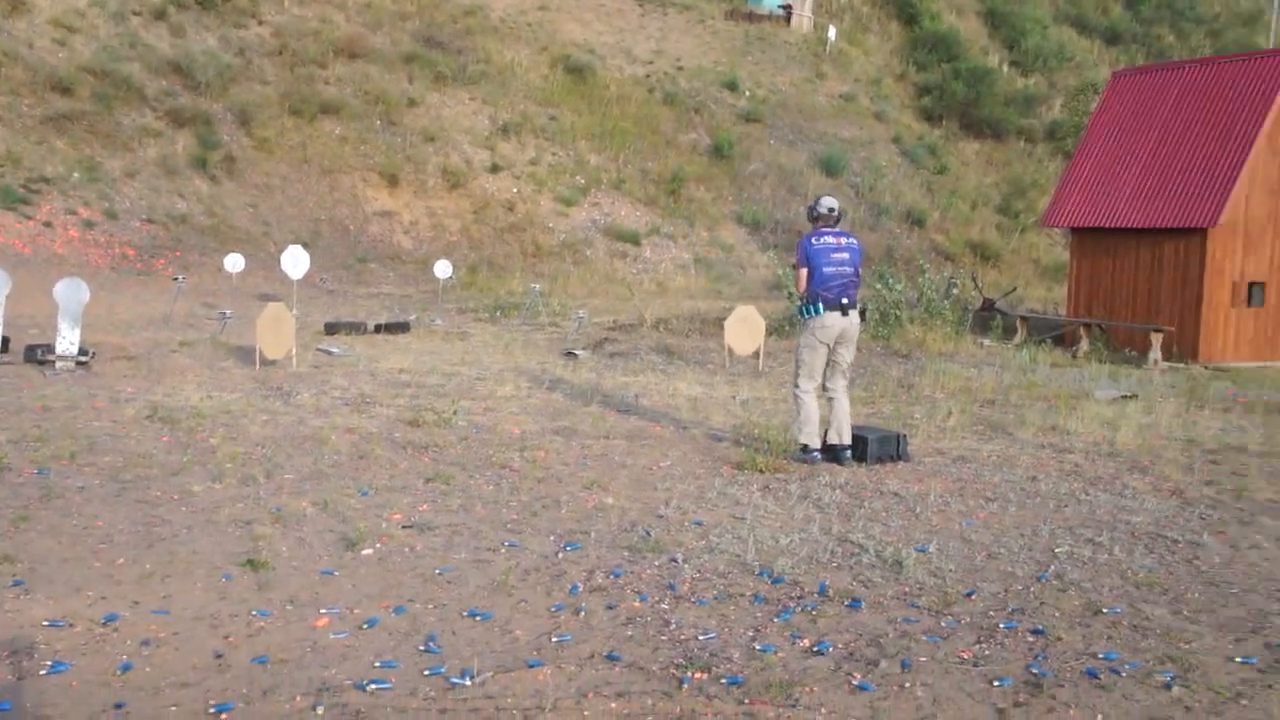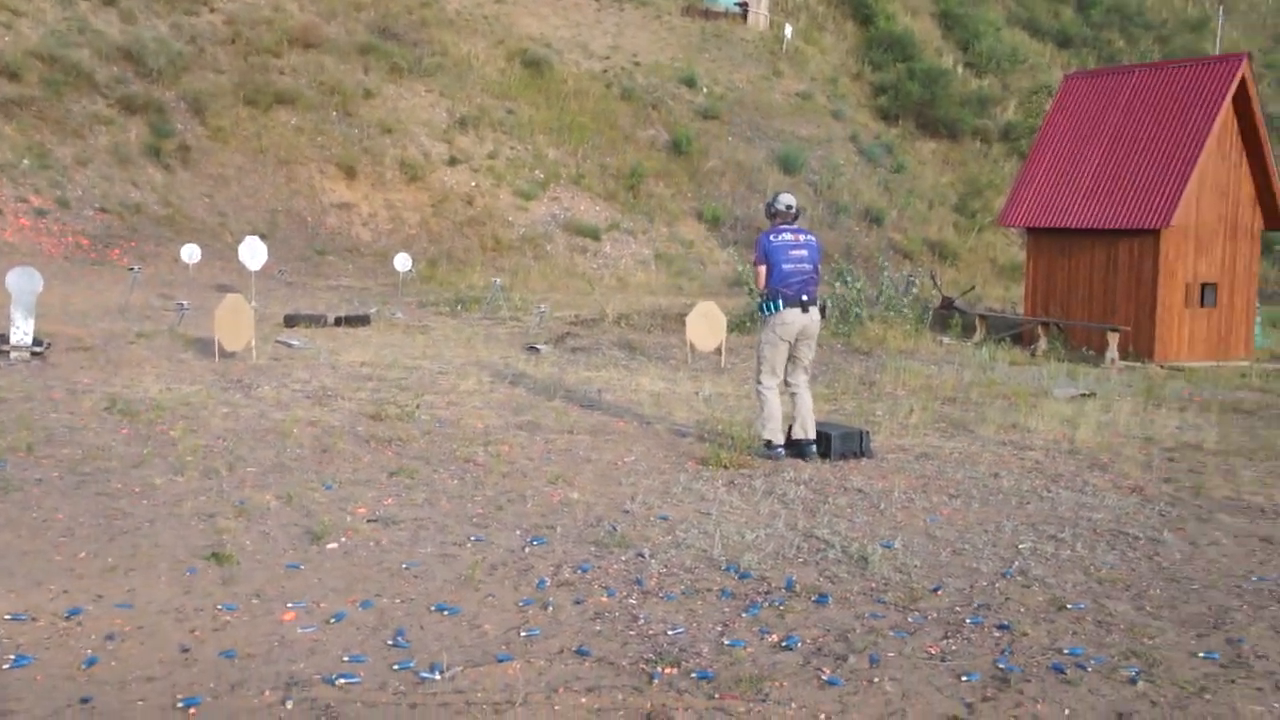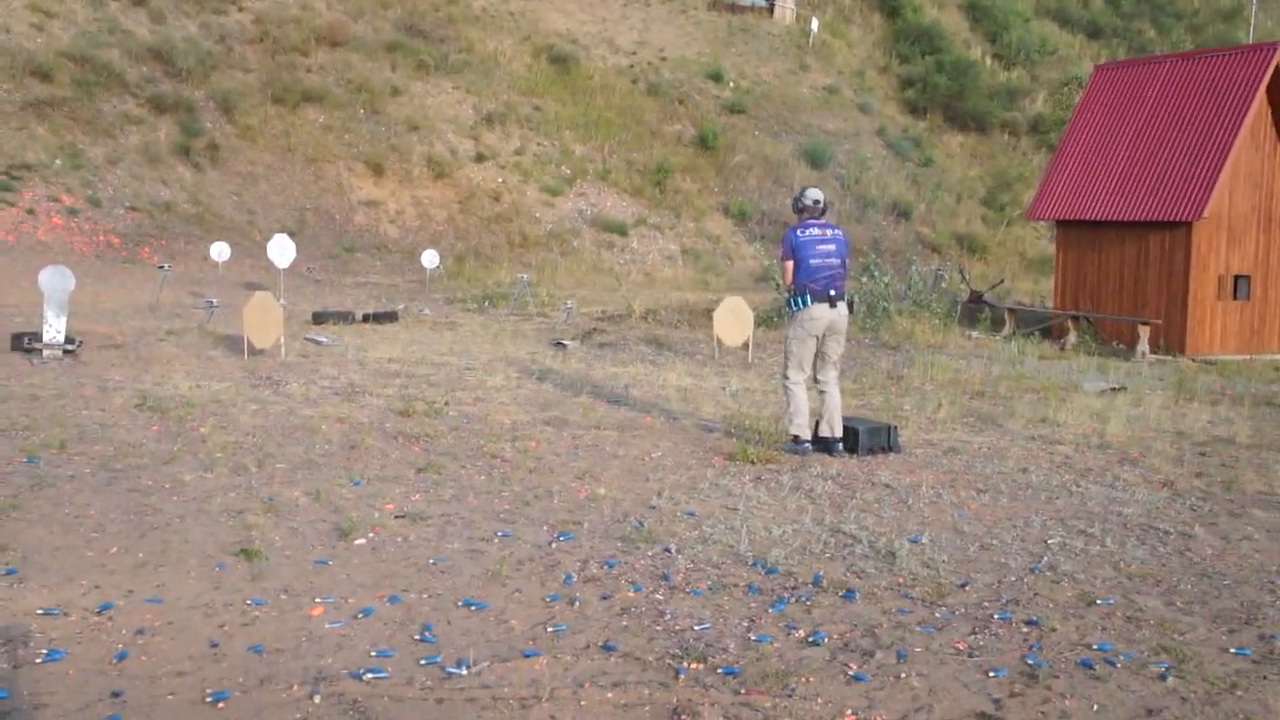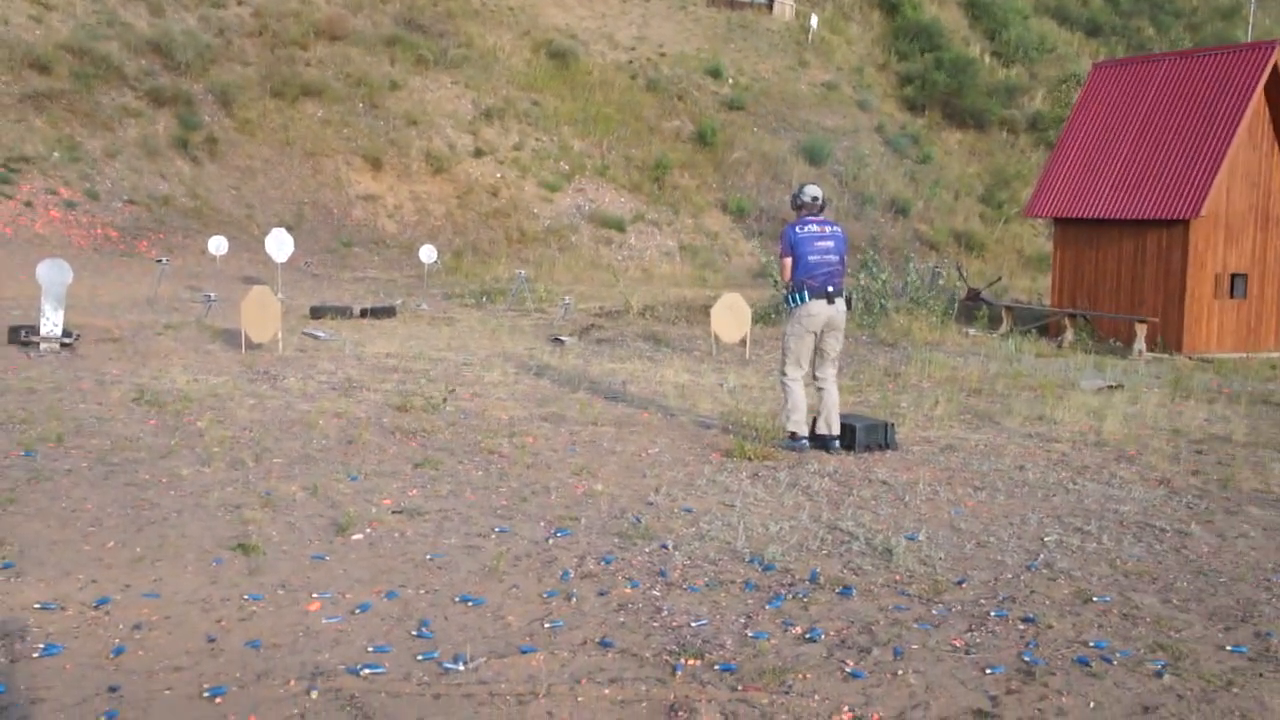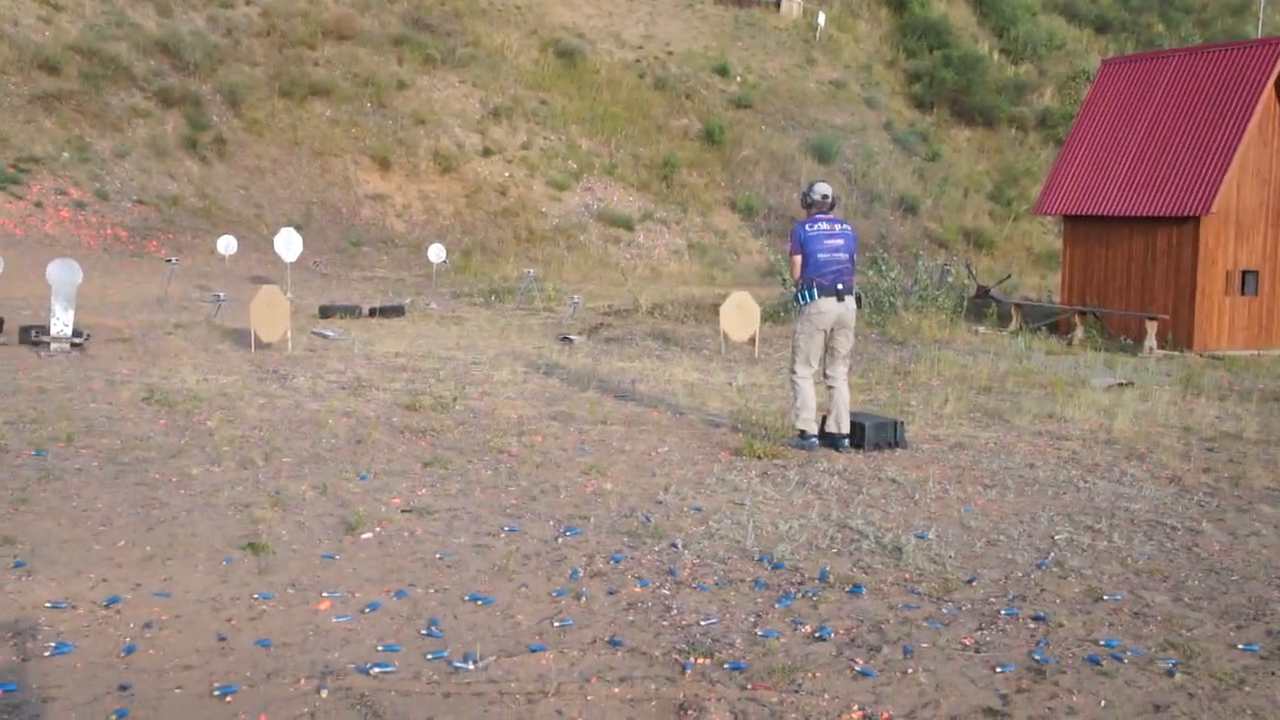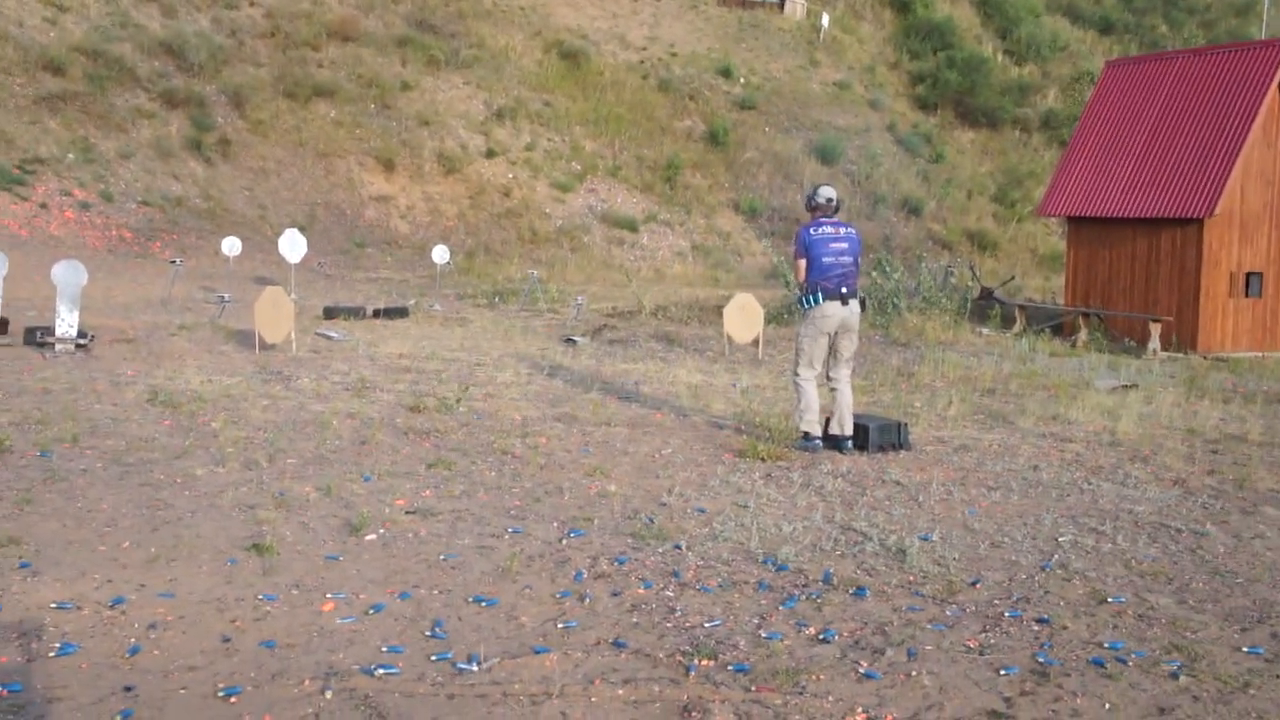
dt=0.1s
person 1, frame 1
left shoulder: (808, 242)
right shoulder: (853, 243)
left elbow: (801, 287)
right elbow: (856, 281)
left hip: (821, 317)
right hip: (850, 316)
left knee: (806, 386)
right knee: (838, 386)
left ankle: (810, 447)
right ankle: (841, 445)
person 1, frame 2
left shoulder: (766, 239)
right shoulder: (812, 240)
left elbow: (760, 284)
right elbow: (816, 278)
left hip: (781, 314)
right hip: (810, 313)
left knee: (768, 382)
right knee: (800, 381)
left ankle: (775, 443)
right ankle: (806, 439)
person 1, frame 3
left shoulder: (793, 234)
right shoulder: (839, 234)
left elbow: (788, 279)
right elbow: (843, 273)
left hip: (809, 309)
right hip: (838, 308)
left knee: (796, 377)
right knee: (829, 377)
left ankle: (802, 438)
right ankle: (833, 437)
person 1, frame 4
left shoulder: (792, 231)
right shoulder: (838, 231)
left elbow: (786, 276)
right elbow: (842, 270)
left hip: (807, 306)
right hip: (836, 305)
left knee: (793, 374)
right knee: (828, 374)
left ankle: (799, 435)
right ankle: (830, 435)
person 1, frame 5
left shoulder: (801, 229)
right shoulder: (847, 229)
left elbow: (796, 274)
right elbow: (851, 267)
left hip: (817, 304)
right hip: (846, 303)
left knee: (803, 372)
right knee: (839, 373)
left ankle: (808, 433)
right ankle: (840, 433)
person 1, frame 6
left shoulder: (806, 232)
right shoulder: (852, 233)
left elbow: (800, 277)
right elbow: (856, 271)
left hip: (821, 307)
right hip: (851, 306)
left knee: (806, 374)
right knee: (842, 375)
left ankle: (812, 435)
right ankle: (843, 435)
